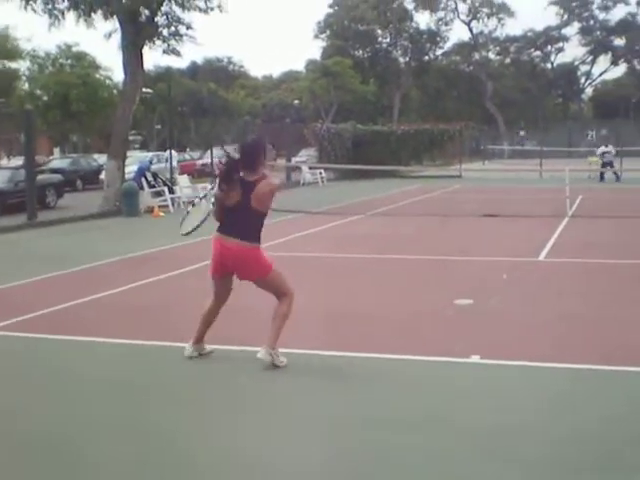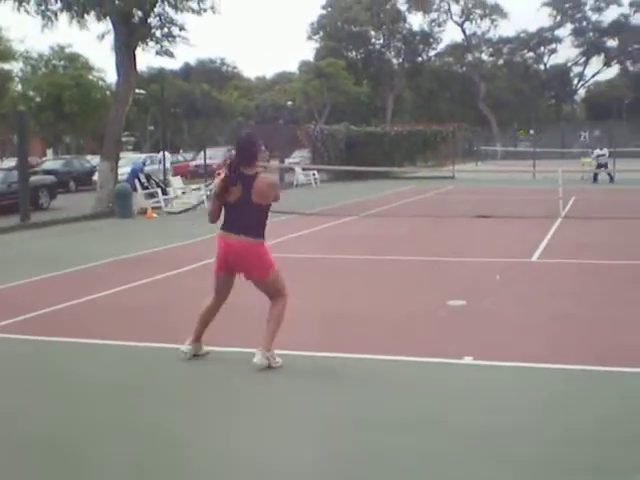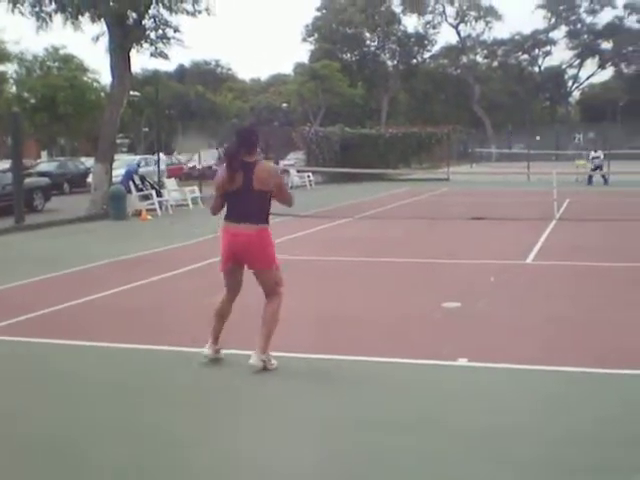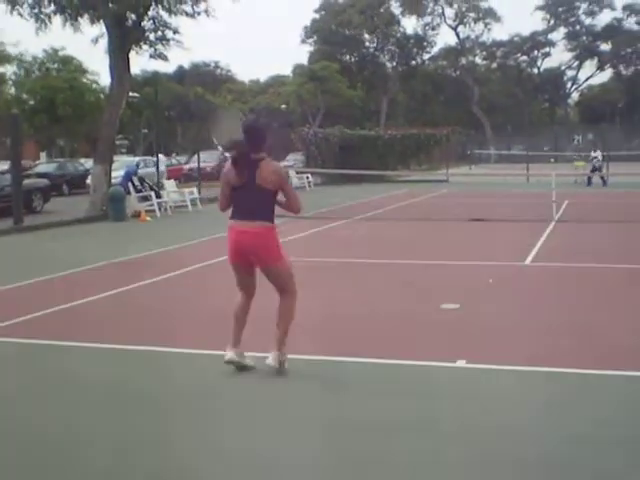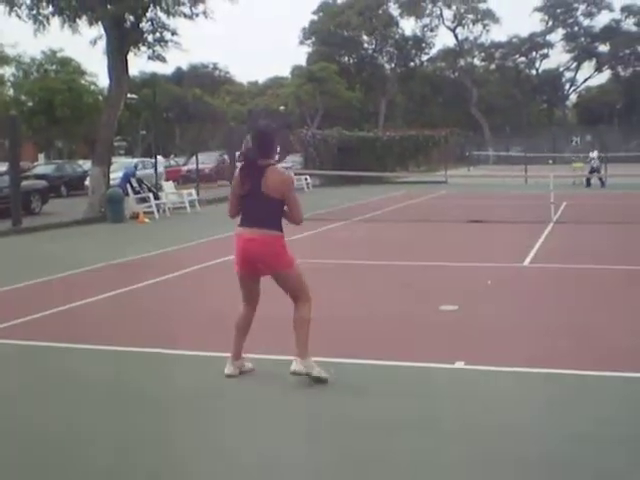
dt=0.1s
person 1, frame 1
left shoulder: (226, 185)
right shoulder: (268, 187)
left elbow: (218, 215)
left hip: (222, 248)
right hip: (248, 254)
left knee: (218, 299)
right knee: (286, 295)
left ankle: (196, 344)
right ankle: (270, 350)
person 1, frame 2
left shoulder: (224, 183)
right shoulder: (267, 183)
left elbow: (212, 218)
right elbow: (275, 197)
left hip: (226, 246)
right hip: (252, 251)
left knee: (218, 298)
right knee: (279, 297)
left ankle: (193, 344)
right ankle: (265, 352)
person 1, frame 3
left shoulder: (225, 173)
right shoulder: (269, 171)
left elbow: (214, 210)
right elbow: (288, 201)
left hip: (230, 237)
right hip: (256, 239)
left knee: (230, 293)
right knee: (273, 295)
left ankle: (212, 345)
right ankle: (261, 354)
person 1, frame 4
left shoulder: (231, 168)
right shoulder: (275, 170)
left elbow: (223, 205)
right elbow: (295, 208)
left hip: (236, 235)
right hip: (262, 237)
left knee: (246, 294)
right knee: (288, 292)
left ankle: (234, 349)
right ankle: (278, 353)
person 1, frame 5
left shoulder: (240, 174)
right shoulder: (282, 178)
left elbow: (232, 212)
right elbow: (297, 219)
left hip: (243, 243)
right hip: (270, 245)
left knee: (249, 304)
right knee: (302, 299)
left ankle: (235, 361)
right ankle: (302, 360)
